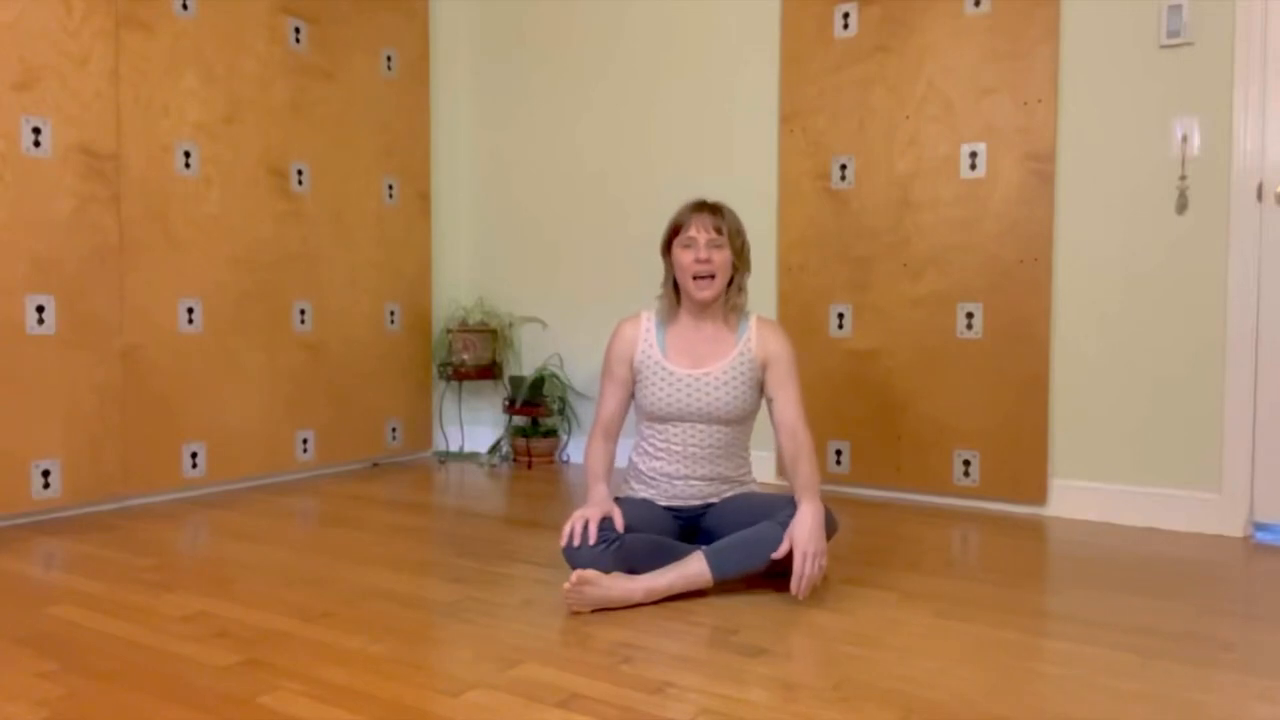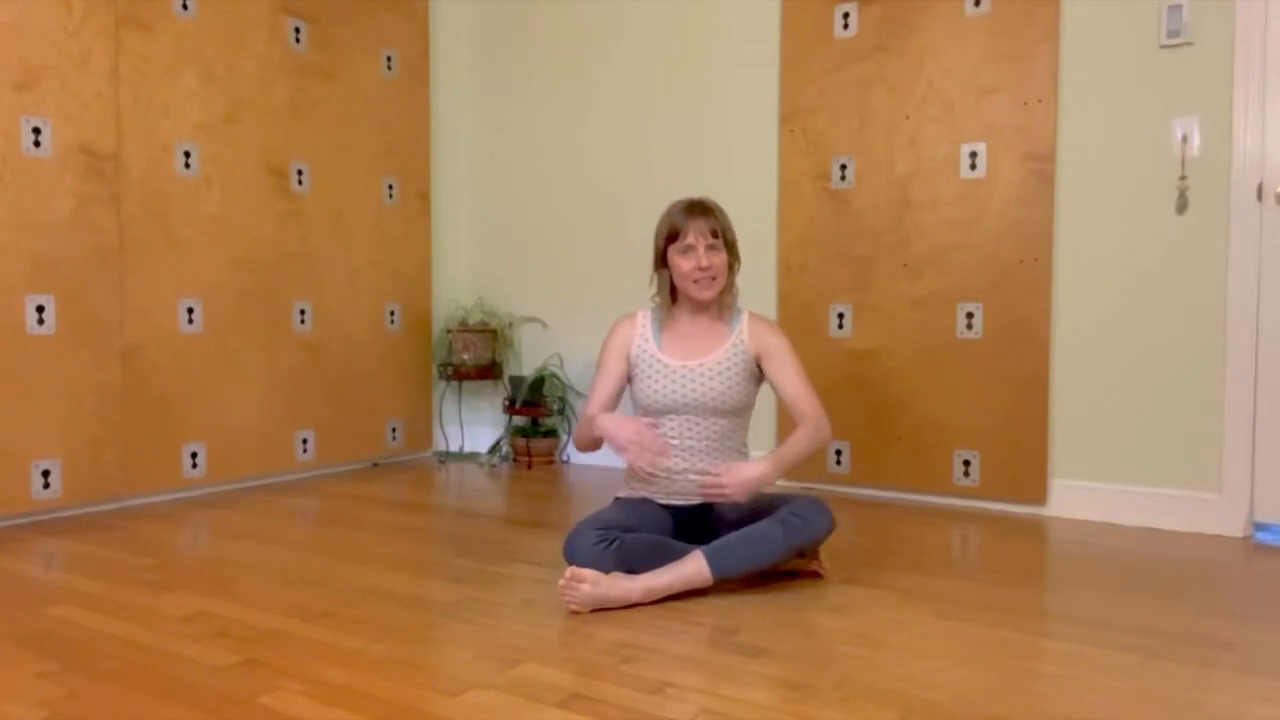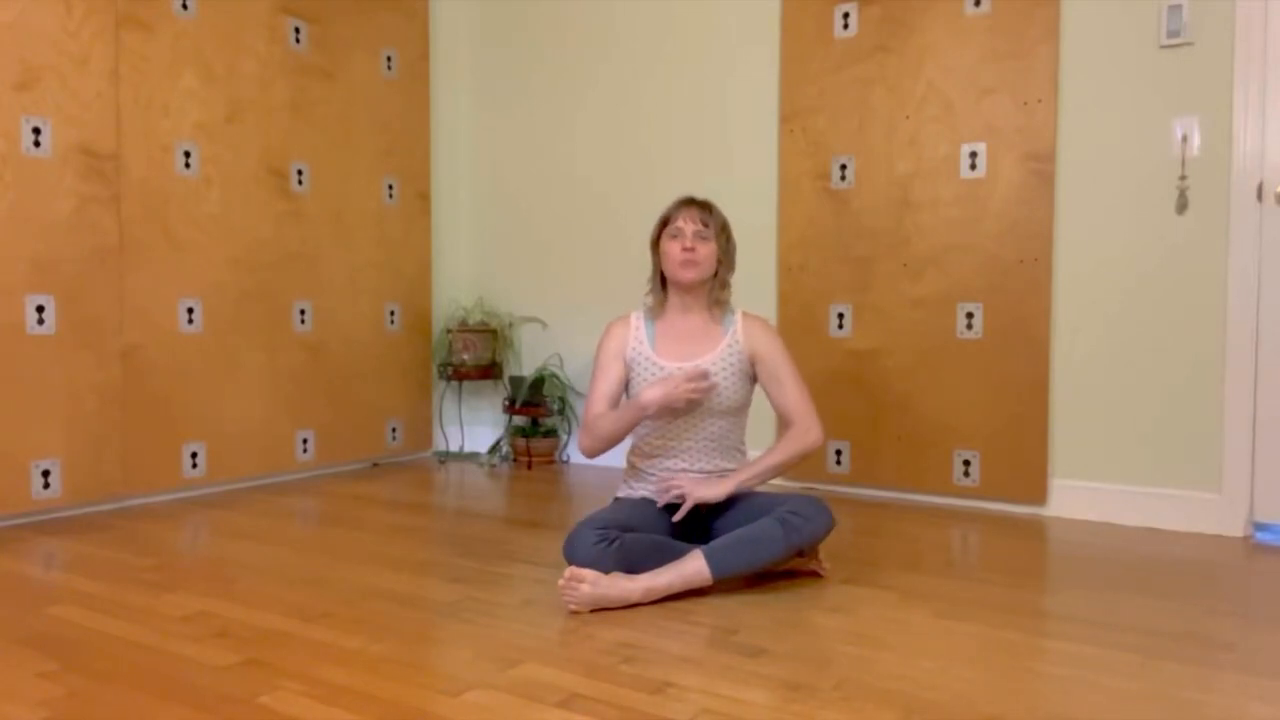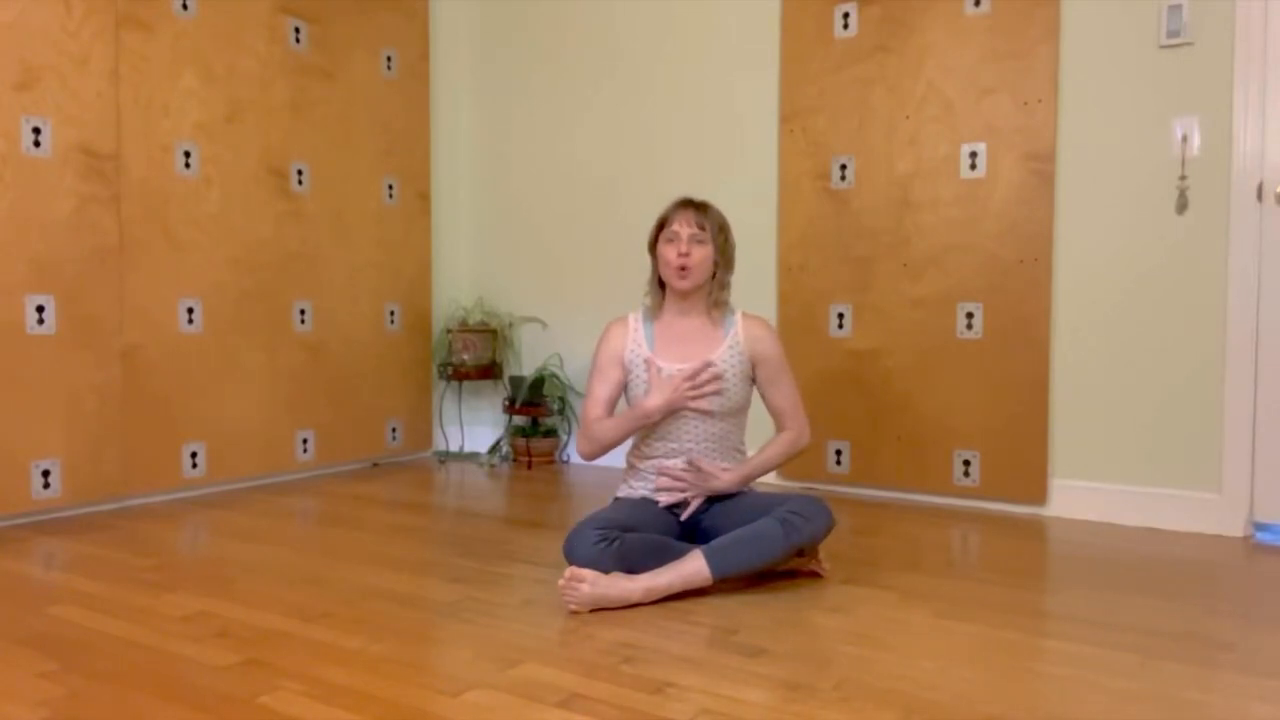
dt=1s
person 1, frame 1
left shoulder: (766, 339)
right shoulder: (633, 334)
left elbow: (794, 434)
right elbow: (603, 432)
left wrist: (809, 507)
right wrist: (598, 492)
left hip: (727, 505)
right hip: (650, 504)
left knee: (820, 520)
right knee: (583, 546)
left ankle: (638, 588)
right ankle: (750, 562)
person 1, frame 2
left shoulder: (759, 335)
right shoulder: (629, 333)
left elbow: (815, 424)
right elbow: (582, 433)
left wrist: (768, 467)
right wrist: (604, 425)
left hip: (728, 504)
right hip: (650, 505)
left knee: (814, 516)
right knee: (583, 546)
left ankle: (636, 588)
right ankle: (764, 558)
person 1, frame 3
left shoulder: (752, 333)
right shoulder: (624, 333)
left elbow: (807, 431)
right elbow: (589, 441)
left wrist: (726, 485)
right wrist: (647, 402)
left hip: (724, 503)
right hip: (649, 501)
left knee: (814, 515)
right knee: (583, 546)
left ankle: (636, 588)
right ankle: (763, 558)
person 1, frame 4
left shoulder: (753, 335)
right shoulder: (622, 335)
left elbow: (795, 431)
right elbow: (588, 443)
left wrist: (733, 479)
right wrist: (653, 407)
left hip: (724, 501)
right hip: (648, 501)
left knee: (813, 515)
right knee: (583, 546)
left ankle: (638, 587)
right ankle: (763, 557)
